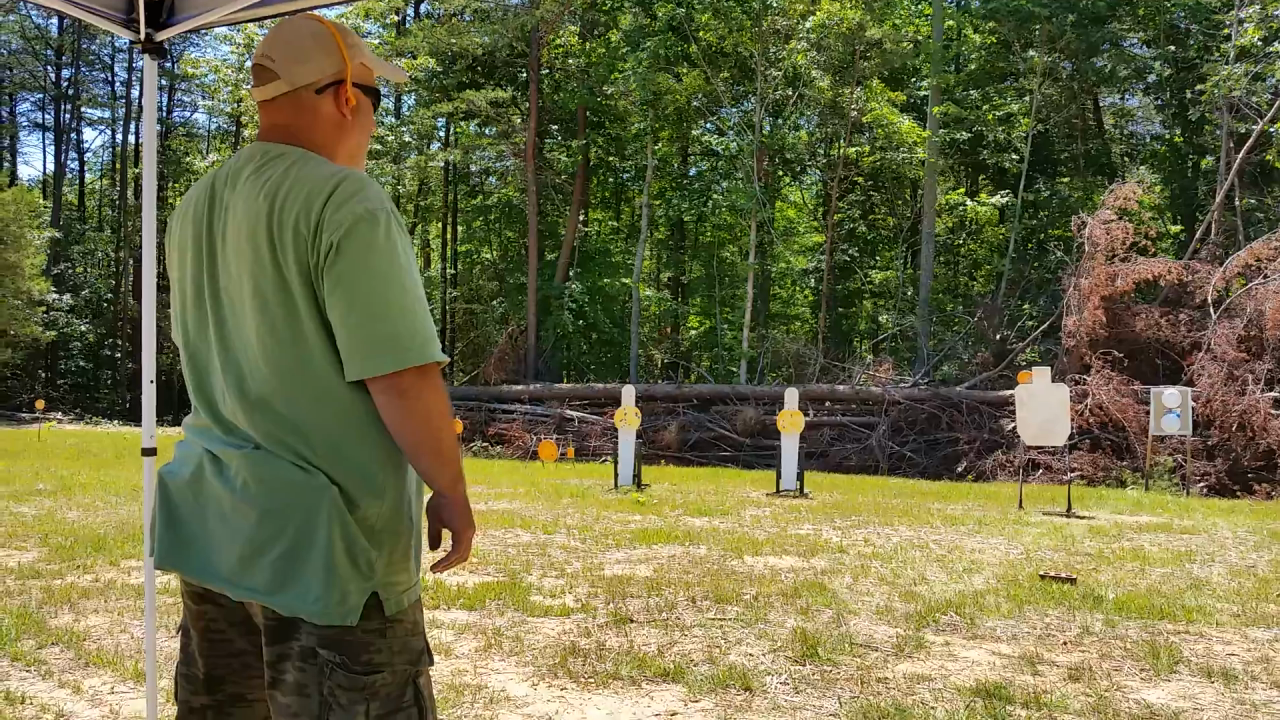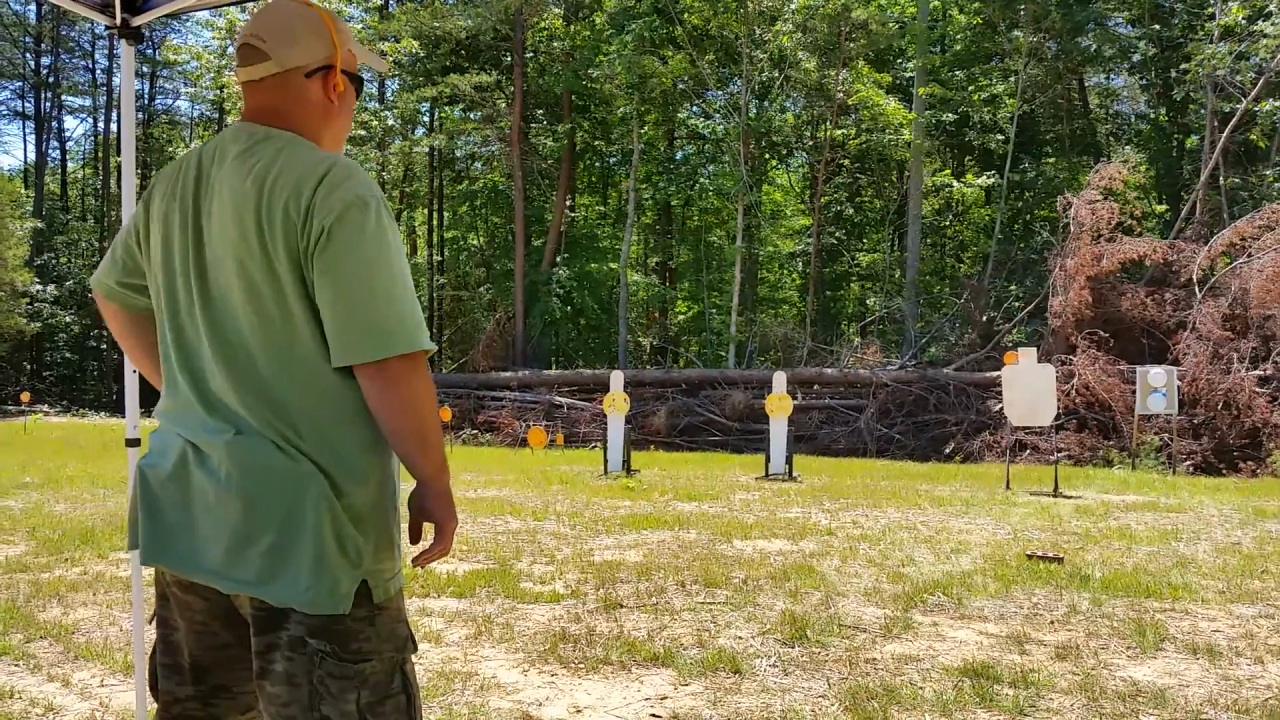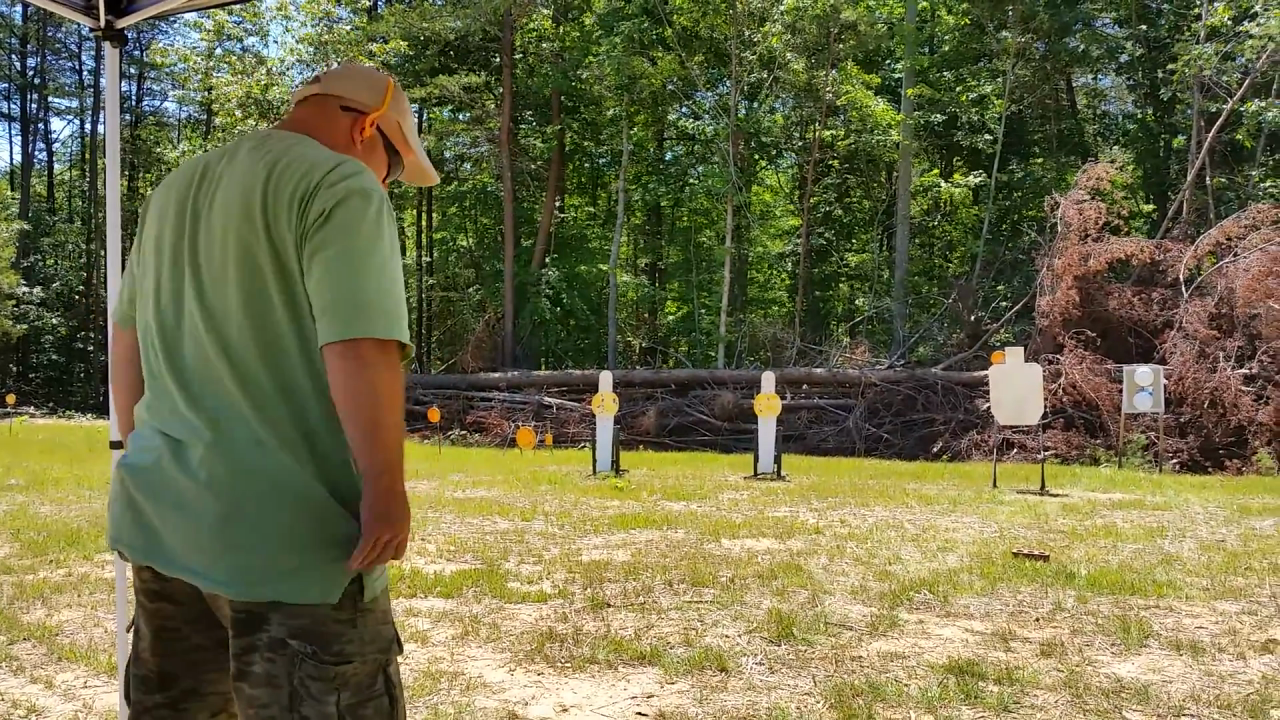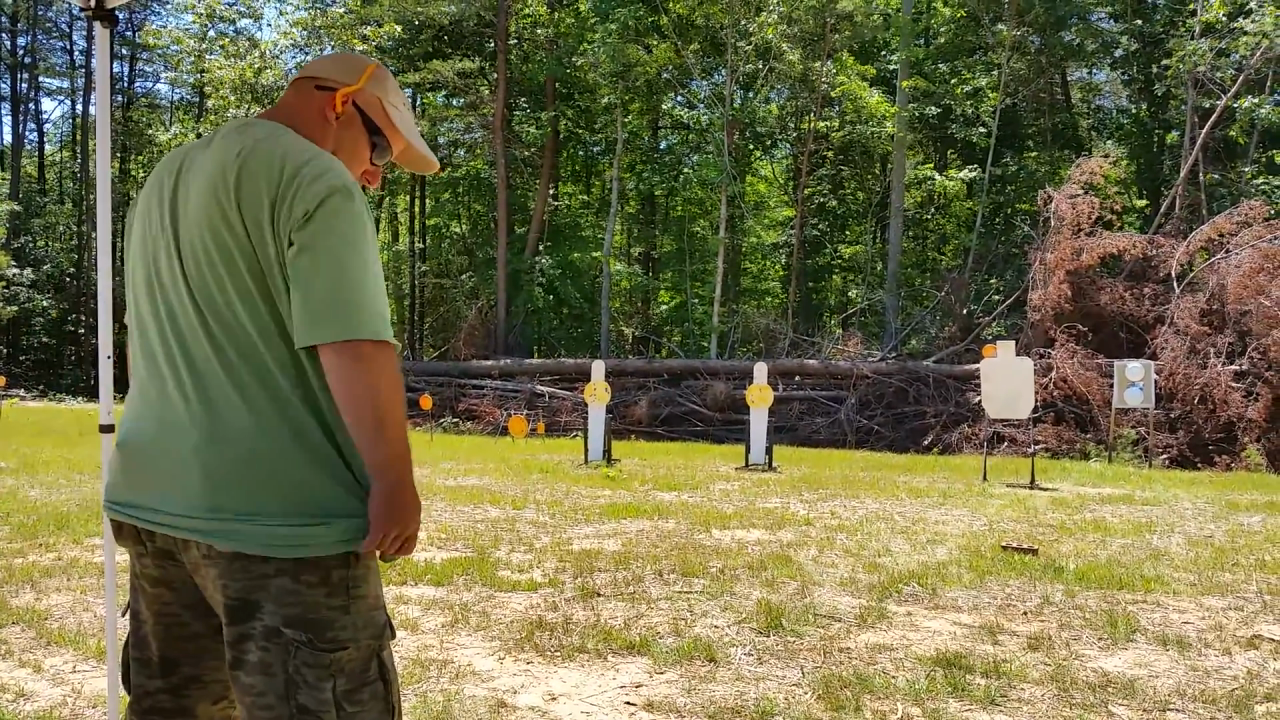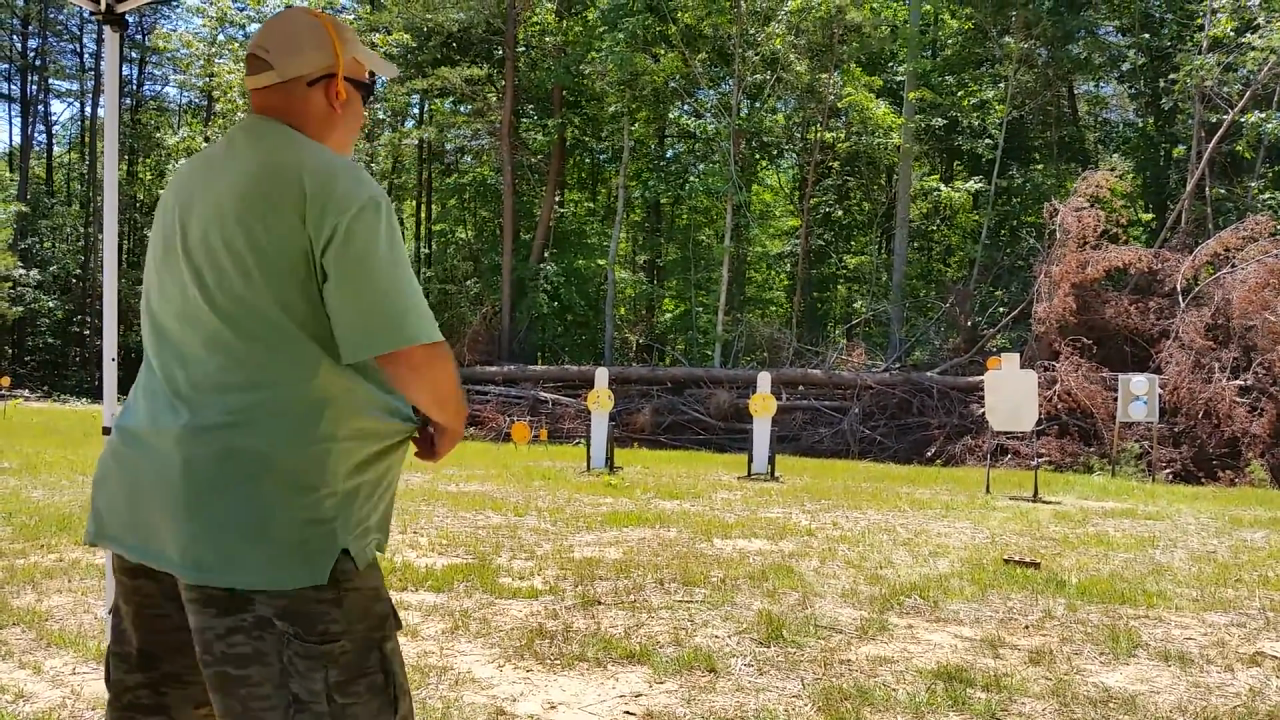
dt=1s
person 1, frame 1
left shoulder: (197, 205)
right shoulder: (345, 202)
right elbow: (401, 375)
right wrist: (450, 493)
left hip: (213, 525)
right hip: (325, 538)
person 1, frame 2
left shoulder: (172, 185)
right shoulder: (333, 188)
left elbow: (114, 292)
right elbow: (388, 361)
right wrist: (434, 483)
left hip: (188, 514)
right hip: (307, 527)
person 1, frame 3
left shoulder: (178, 187)
right shoulder: (340, 187)
left elbow: (131, 334)
right elbow: (360, 348)
left wrist: (139, 456)
right wrist: (385, 491)
left hip: (163, 509)
right hip: (287, 522)
person 1, frame 4
left shoulder: (168, 175)
right shoulder: (313, 182)
right elbow: (355, 348)
right wrist: (394, 483)
left hip: (155, 495)
right hip: (274, 508)
person 1, frame 5
left shoulder: (190, 178)
right shoulder: (335, 186)
right elbow: (404, 351)
right wrist: (448, 417)
left hip: (149, 489)
right hip: (267, 503)
